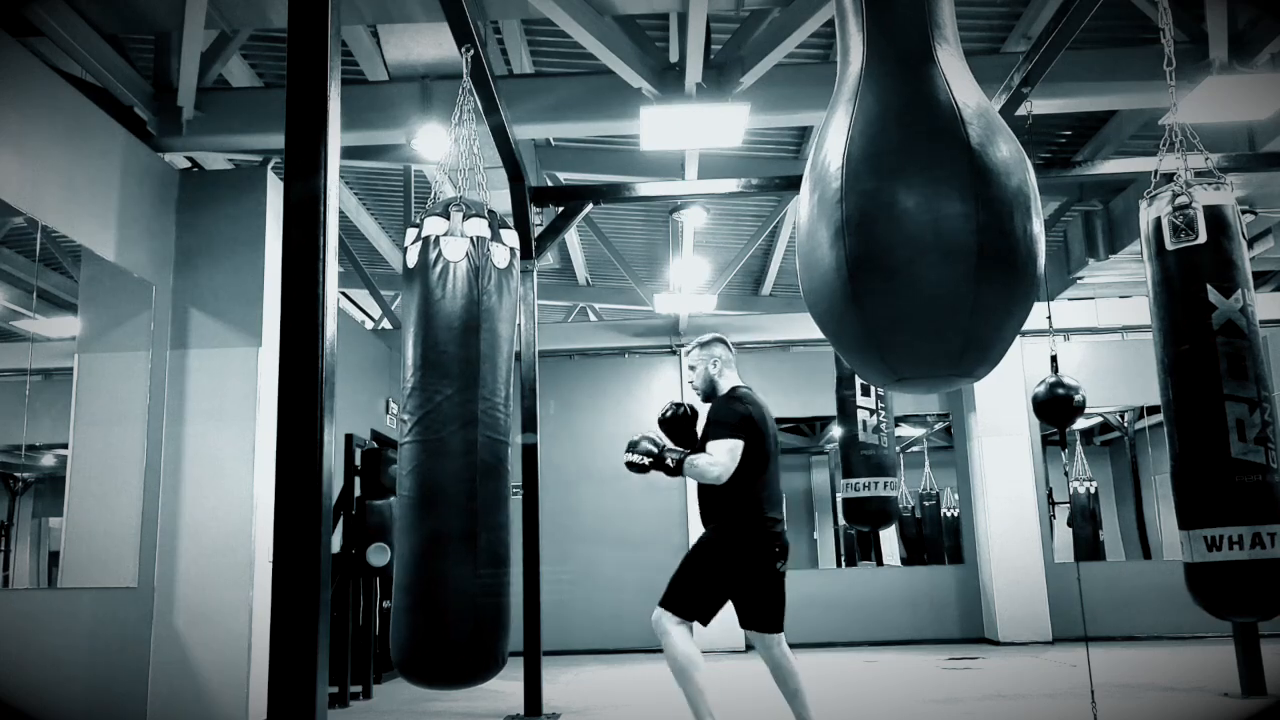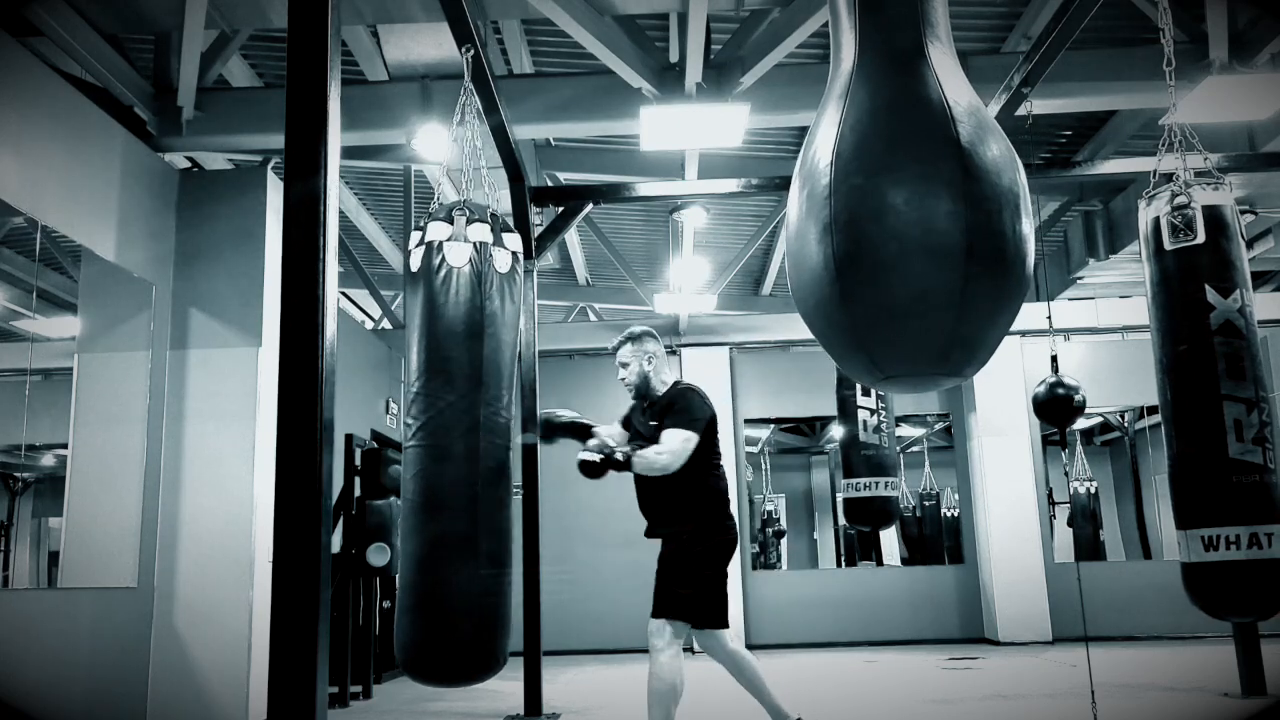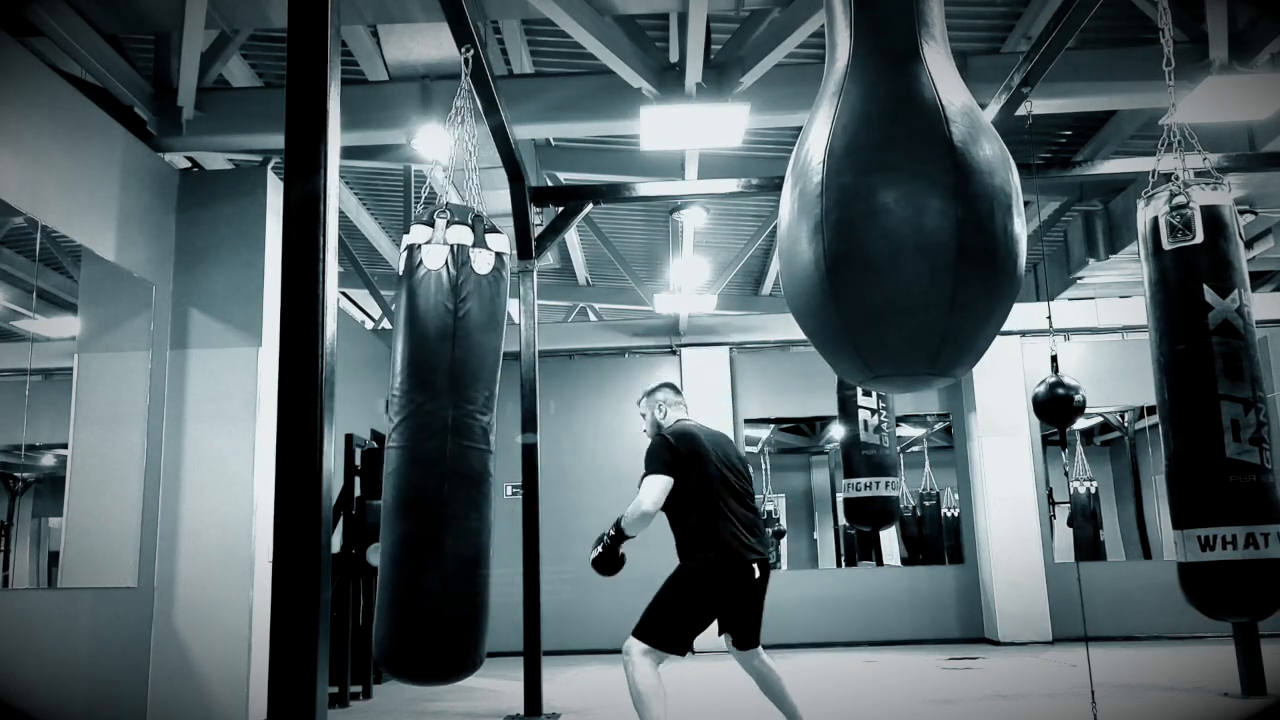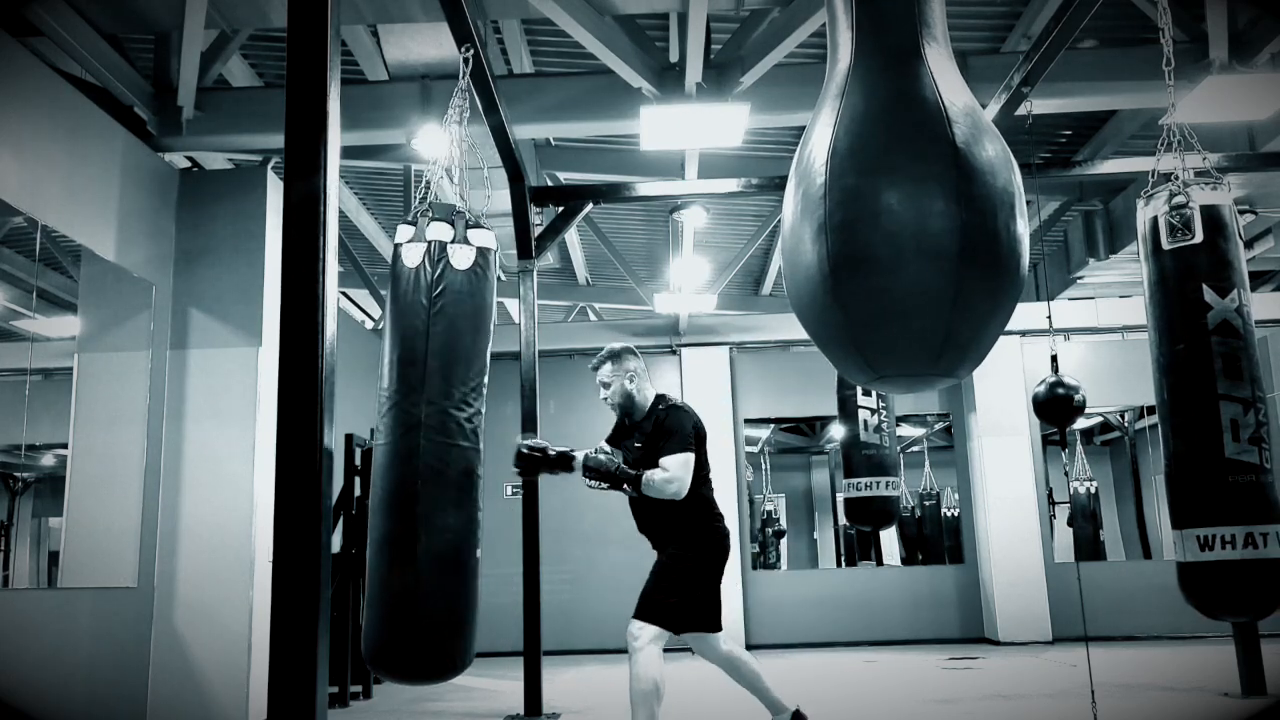
dt=0.4s
person 1, frame 1
left shoulder: (732, 405)
right shoulder: (746, 405)
left elbow: (717, 471)
left wrist: (666, 456)
right wrist: (686, 439)
left hip: (736, 538)
right hip: (765, 540)
left knee: (668, 621)
right knee: (768, 640)
person 1, frame 2
left shoulder: (685, 399)
right shoulder: (644, 407)
left elbow: (668, 458)
right elbow: (612, 440)
left wrist: (619, 456)
left hip: (698, 534)
right hip: (684, 534)
left knee: (663, 634)
right knee: (713, 638)
person 1, frame 3
left shoulder: (668, 440)
right shoulder: (720, 441)
left elbow: (646, 507)
left wrist: (612, 538)
left hip: (711, 564)
right hip: (751, 562)
left knee: (638, 651)
right knee: (746, 651)
person 1, frame 4
left shoulder: (673, 416)
right shoulder: (630, 422)
left elbow: (674, 485)
right elbow: (595, 460)
left wrist: (617, 474)
right wrist: (550, 457)
left hip: (695, 544)
right hip: (685, 546)
left knee: (643, 636)
right knee: (707, 643)
